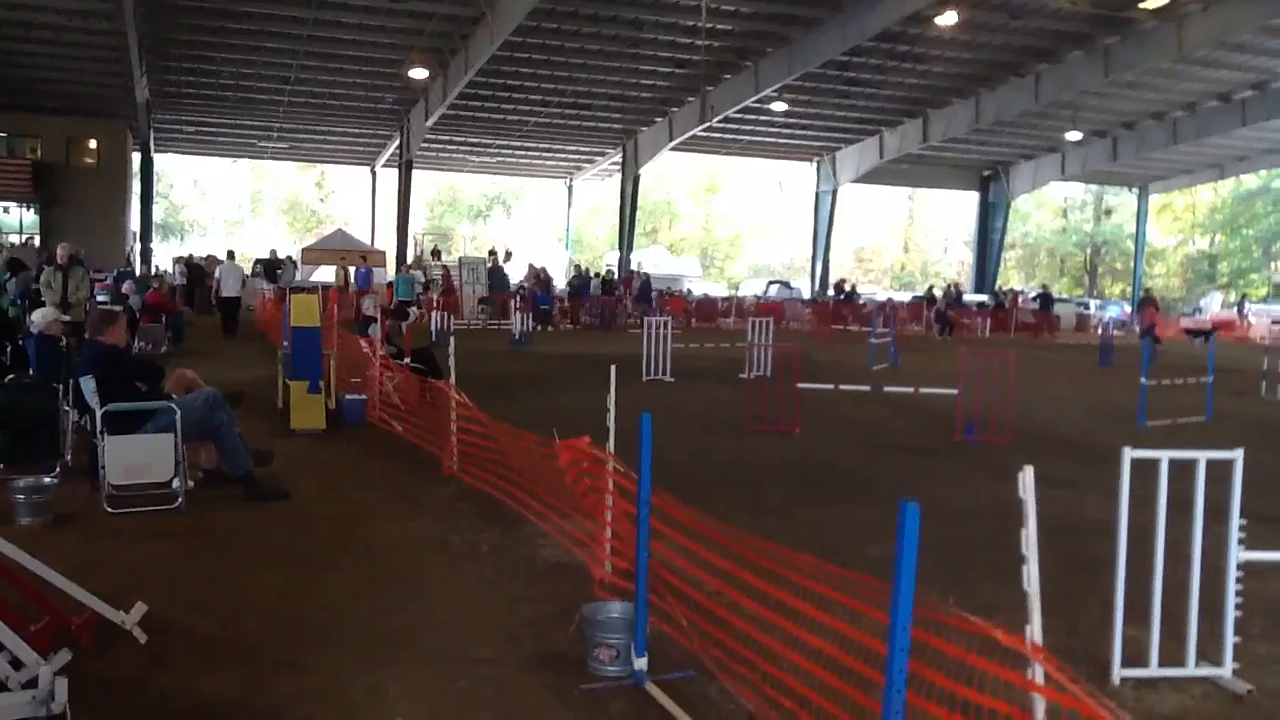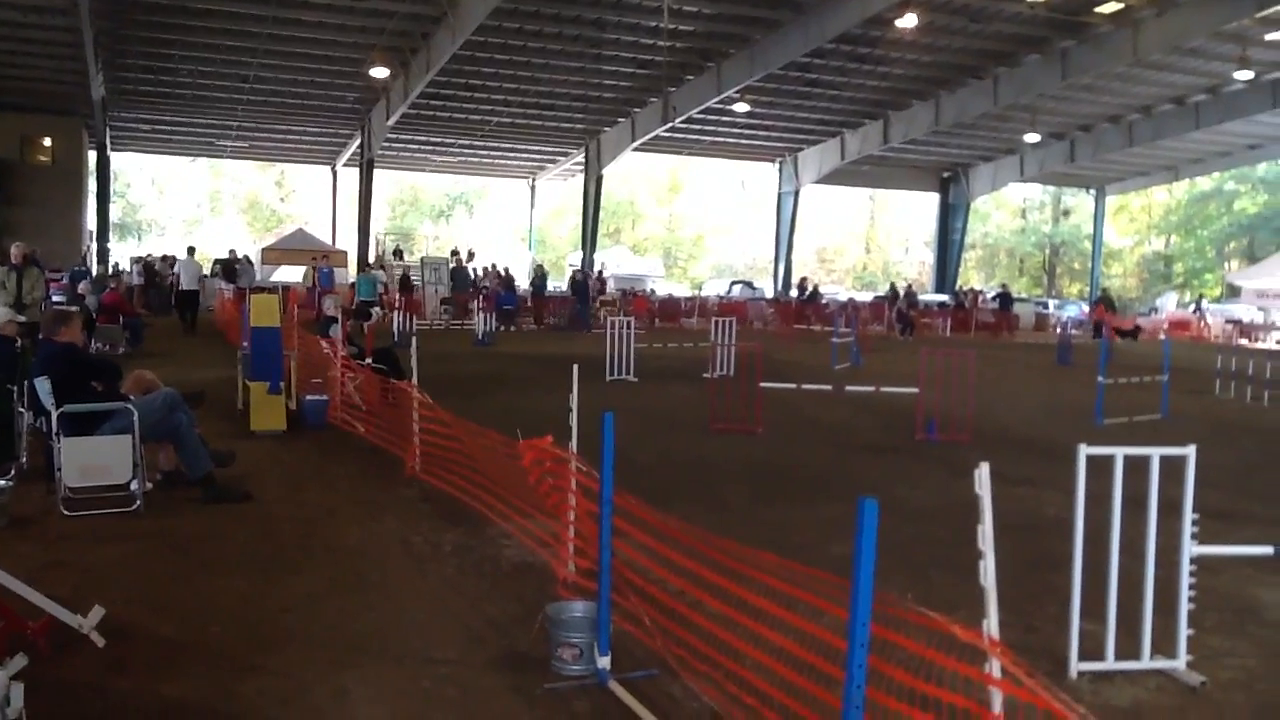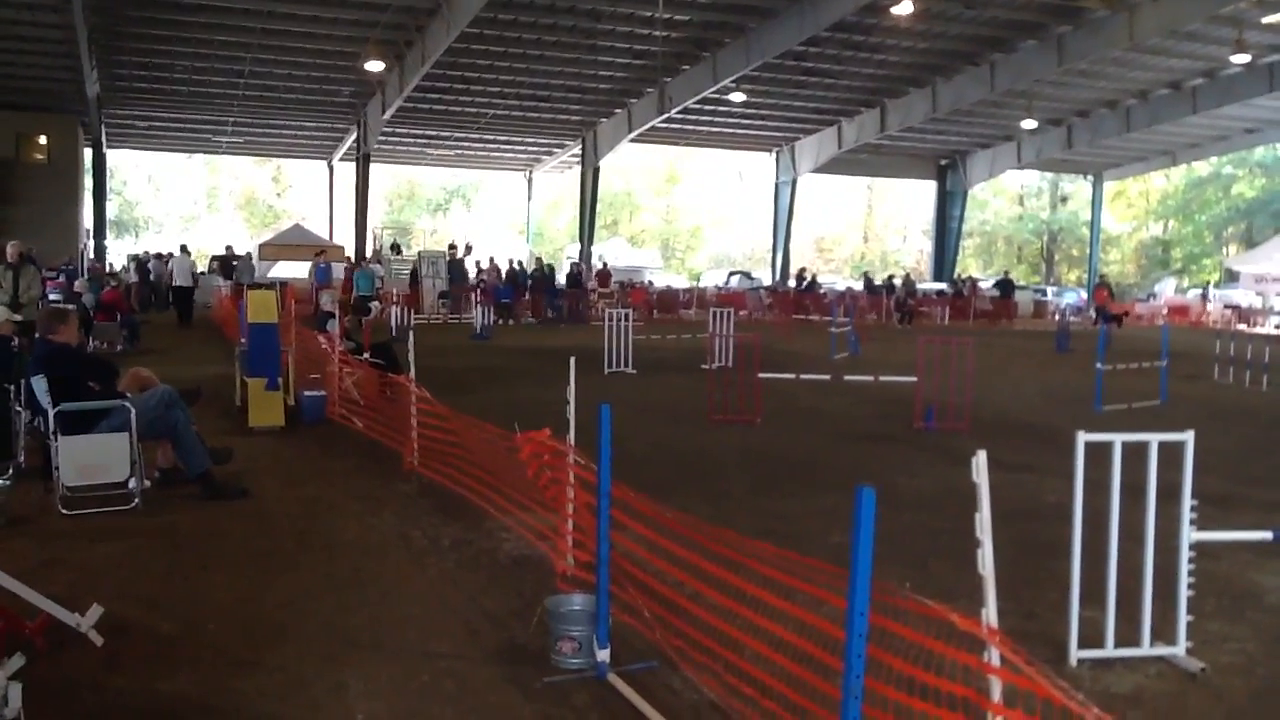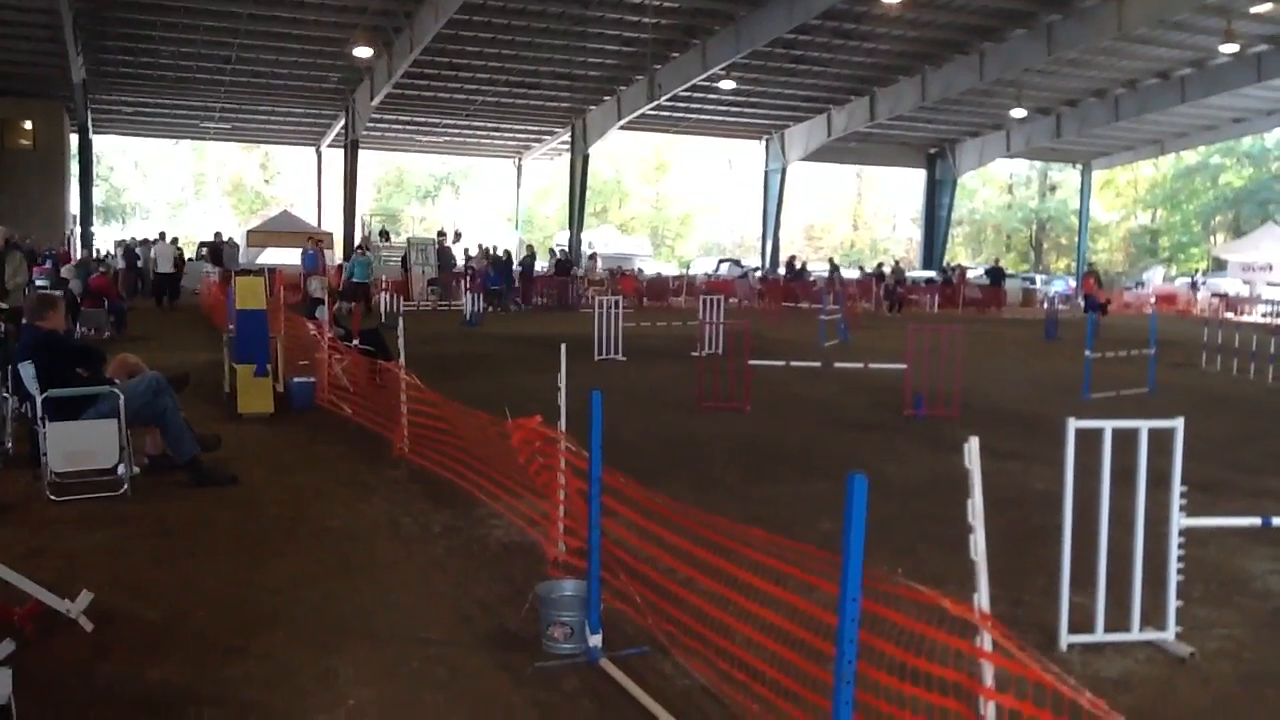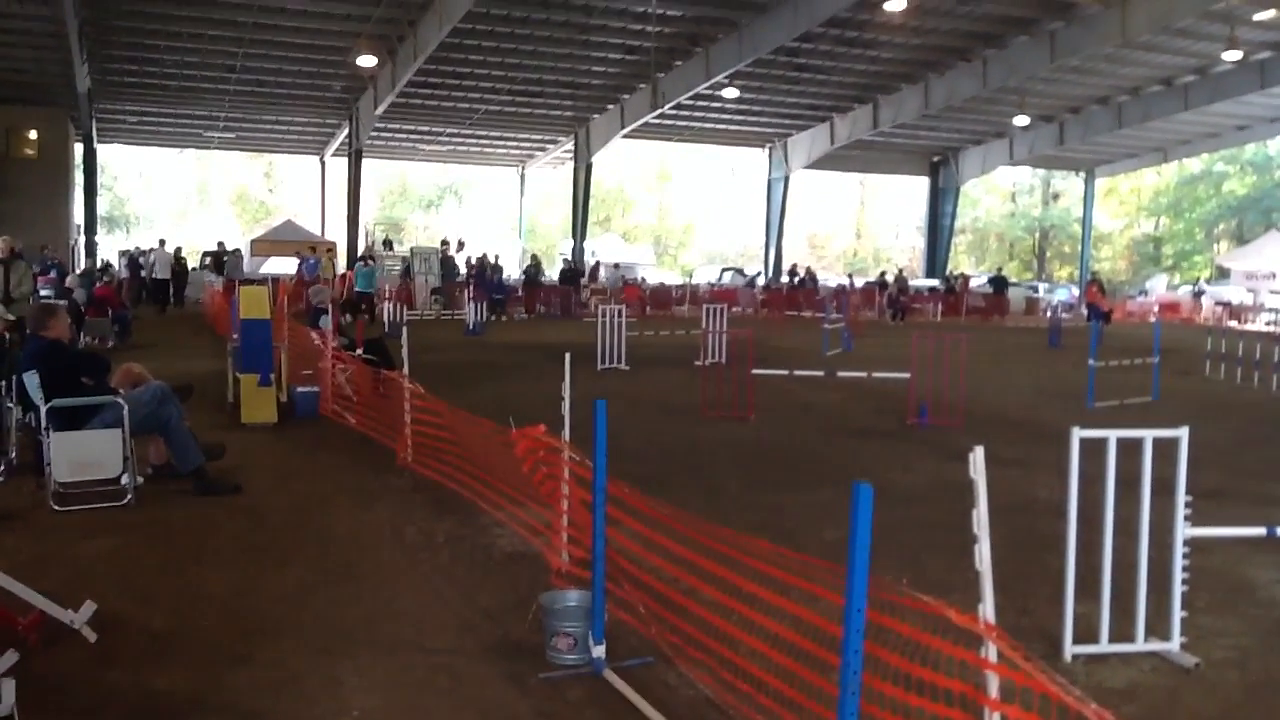
dt=0.7s
person 1, frame 1
left shoulder: (91, 354)
right shoulder: (108, 355)
right elbow: (155, 373)
left hip: (131, 424)
right hip: (141, 425)
left knee: (218, 419)
right knee: (211, 397)
left ankle: (249, 481)
right ankle: (244, 455)
person 1, frame 2
left shoulder: (46, 354)
right shoulder: (64, 352)
right elbow: (113, 373)
left hip: (87, 426)
right hip: (99, 426)
left knee: (176, 420)
right knee: (170, 397)
left ankle: (209, 484)
right ankle: (204, 455)
person 1, frame 3
left shoulder: (42, 353)
right shoulder: (59, 353)
right elbow: (108, 371)
left hip: (83, 425)
right hip: (96, 425)
left knee: (173, 416)
right knee: (167, 395)
left ankle: (205, 479)
right ankle: (202, 455)
person 1, frame 4
left shoulder: (30, 339)
right shoulder: (47, 340)
right elbow: (96, 358)
left hip: (69, 410)
right hip: (83, 411)
left knee: (159, 401)
right knee: (155, 382)
person 1, frame 5
left shoulder: (34, 349)
right shoulder: (51, 350)
right elbow: (101, 366)
left hip: (73, 421)
right hip: (87, 421)
left knee: (164, 410)
right knee: (160, 392)
